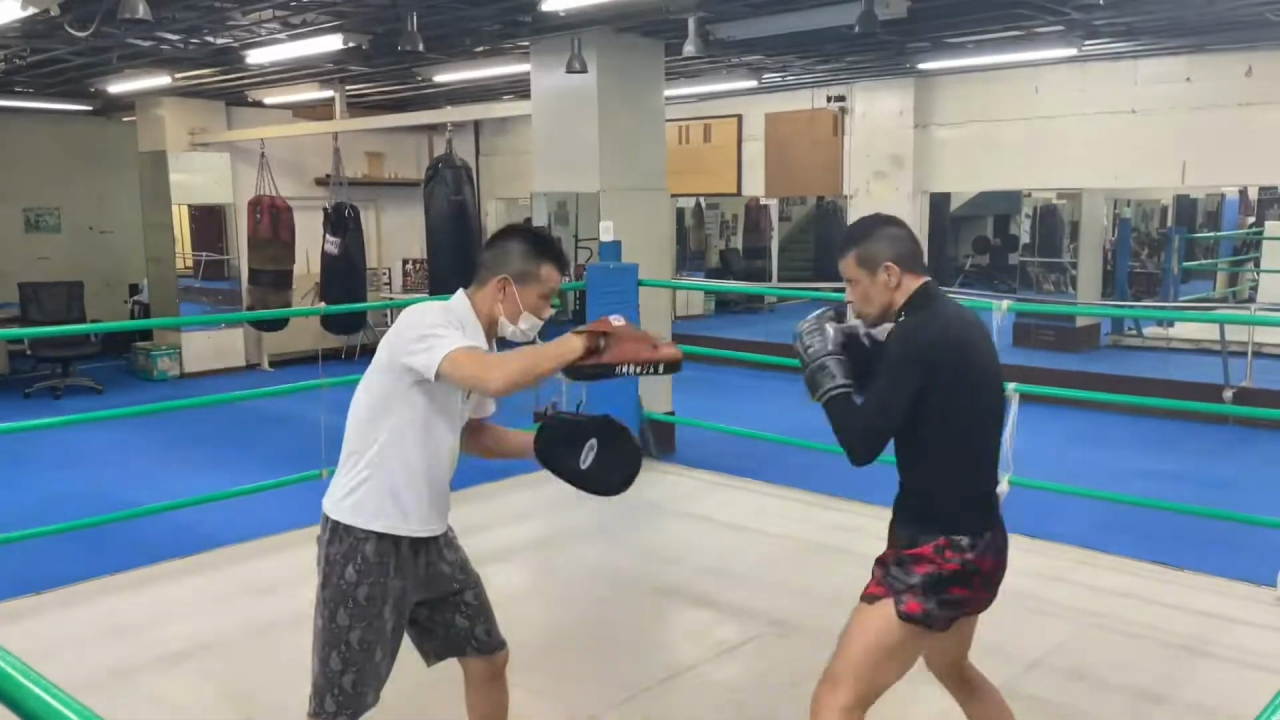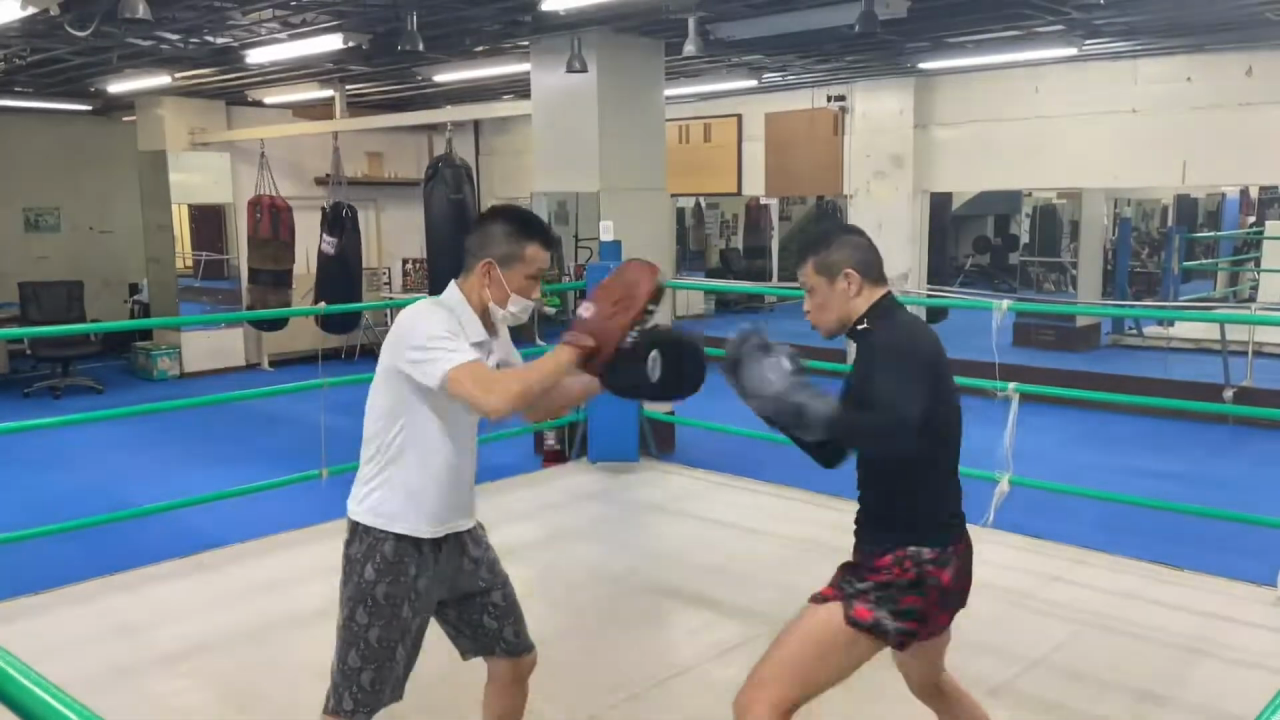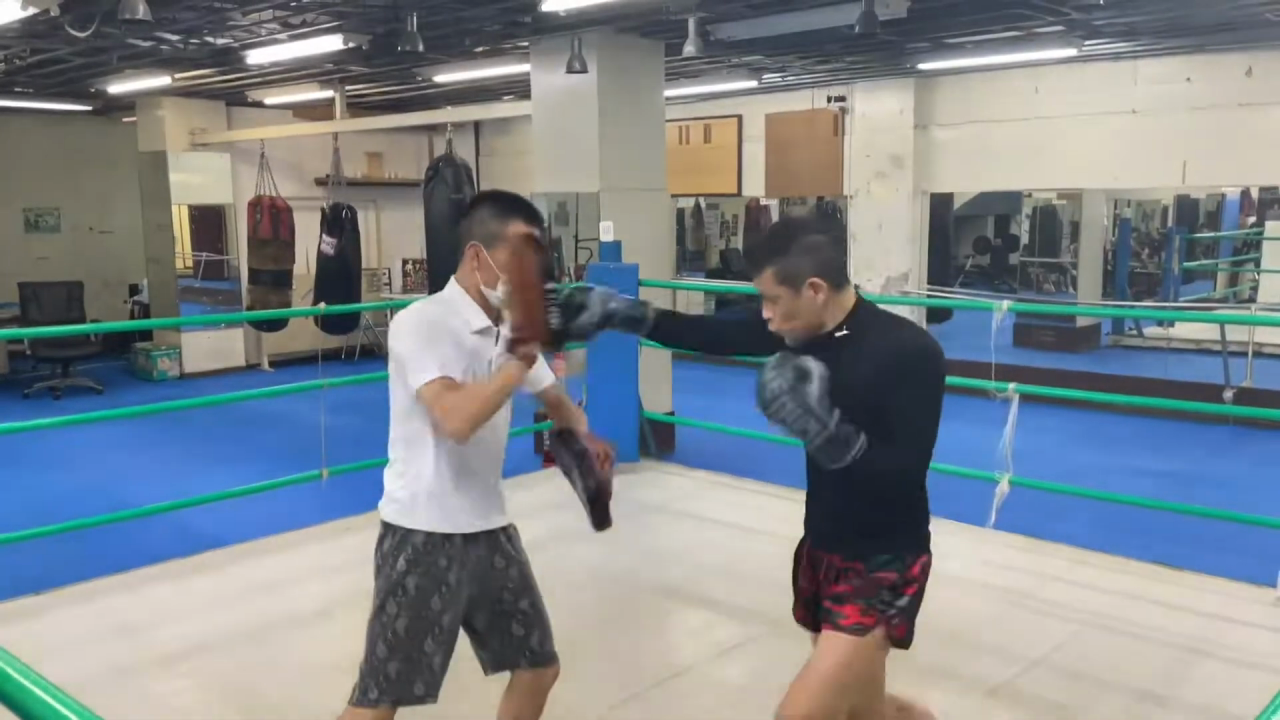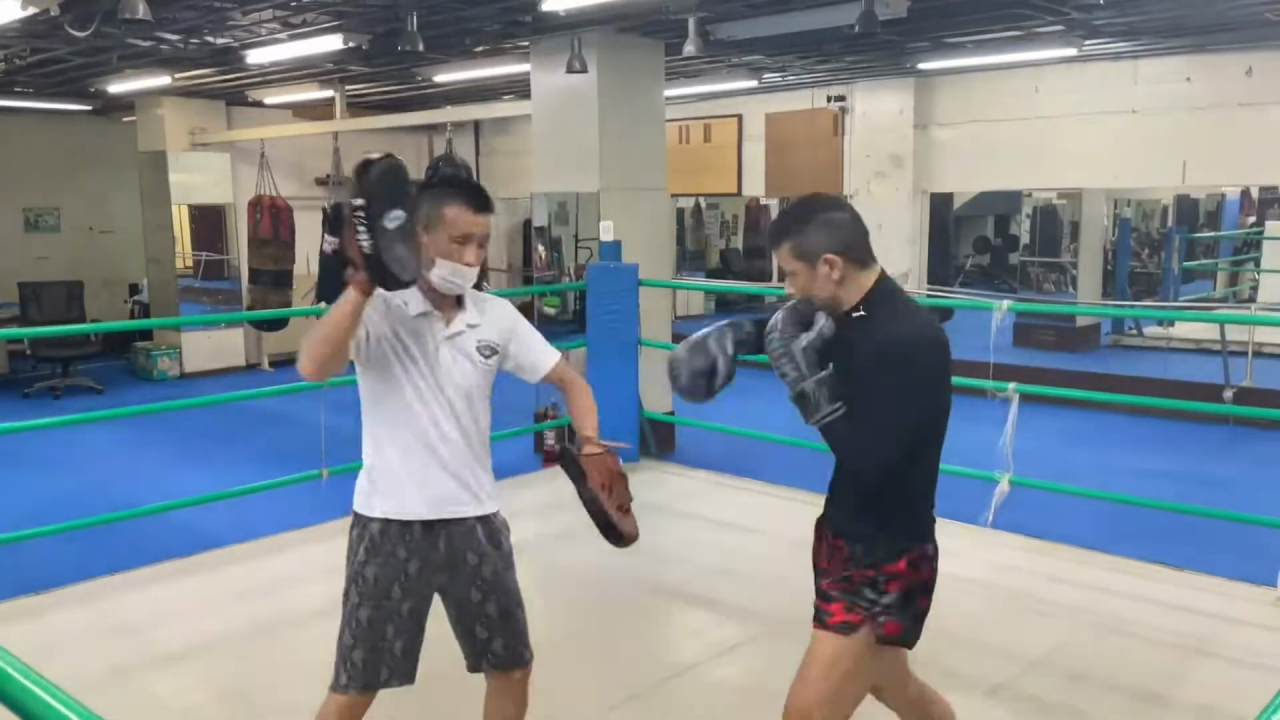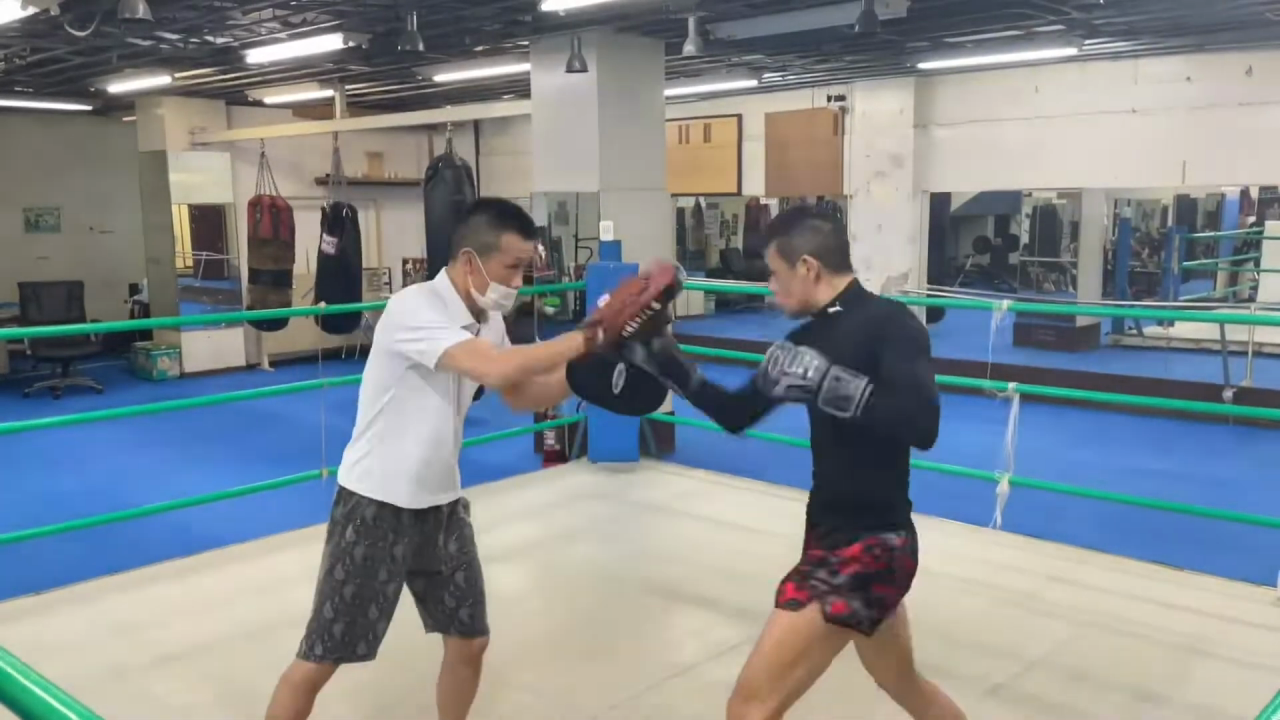
dt=0.3s
person 1, frame 1
left shoulder: (481, 344)
right shoulder: (425, 323)
right elbow: (495, 378)
right wrist: (583, 342)
left hip: (426, 532)
right hip: (364, 536)
left knee: (488, 659)
person 1, frame 2
left shoulder: (491, 331)
right shoulder: (422, 324)
left elbow: (542, 402)
right elbow: (498, 400)
right wrist: (584, 344)
left hip: (455, 530)
right hip: (391, 539)
left knee: (514, 659)
person 1, frame 3
left shoulder: (511, 327)
right shoulder: (419, 324)
left elbow: (556, 401)
right elbow: (457, 421)
left wrist: (584, 438)
right wrist: (525, 354)
left hip: (491, 530)
right hip: (422, 536)
left knee: (539, 669)
person 1, frame 4
left shoulder: (497, 316)
right shoulder: (375, 310)
left elbow: (568, 382)
right elbow: (313, 366)
left wrist: (591, 439)
right wrist: (362, 285)
left hip: (473, 519)
right hip: (390, 522)
left knee: (510, 665)
person 1, frame 5
left shoulder: (488, 320)
right shoulder: (415, 308)
left elbow: (521, 394)
right elbow: (495, 369)
right wrist: (591, 335)
left hip: (439, 504)
right hip: (376, 506)
left knee: (469, 642)
right knee: (320, 661)
person 2, frame 1
left shoulder: (919, 334)
right shoulder: (954, 323)
left elbow: (862, 445)
left wrist: (825, 366)
right wrist: (867, 356)
left hip: (937, 549)
right hip: (973, 541)
right knee: (953, 669)
person 2, frame 2
left shoulder: (894, 343)
right shoulder: (900, 335)
left elbow: (896, 440)
right elbow: (830, 449)
left wrist: (791, 394)
right wrist: (774, 389)
left hip: (903, 564)
right hip: (938, 551)
person 2, frame 3
left shoulder: (911, 353)
right shoulder: (815, 335)
left elbow: (900, 481)
right elbow: (693, 329)
left wrist: (821, 427)
right wrist: (618, 311)
left hip: (887, 569)
right hip: (828, 555)
person 2, frame 4
left shoulder: (912, 335)
right shoulder: (860, 315)
left elbow: (869, 462)
left wrist: (806, 376)
right wrist: (729, 338)
left hip: (888, 560)
right hip: (891, 539)
right knee: (886, 677)
person 2, frame 5
left shoulder: (890, 323)
right shoulder: (817, 336)
left elbow: (921, 426)
right elbow: (738, 416)
left wrist: (825, 380)
right wrist: (665, 362)
left hip: (866, 546)
right hip: (871, 539)
